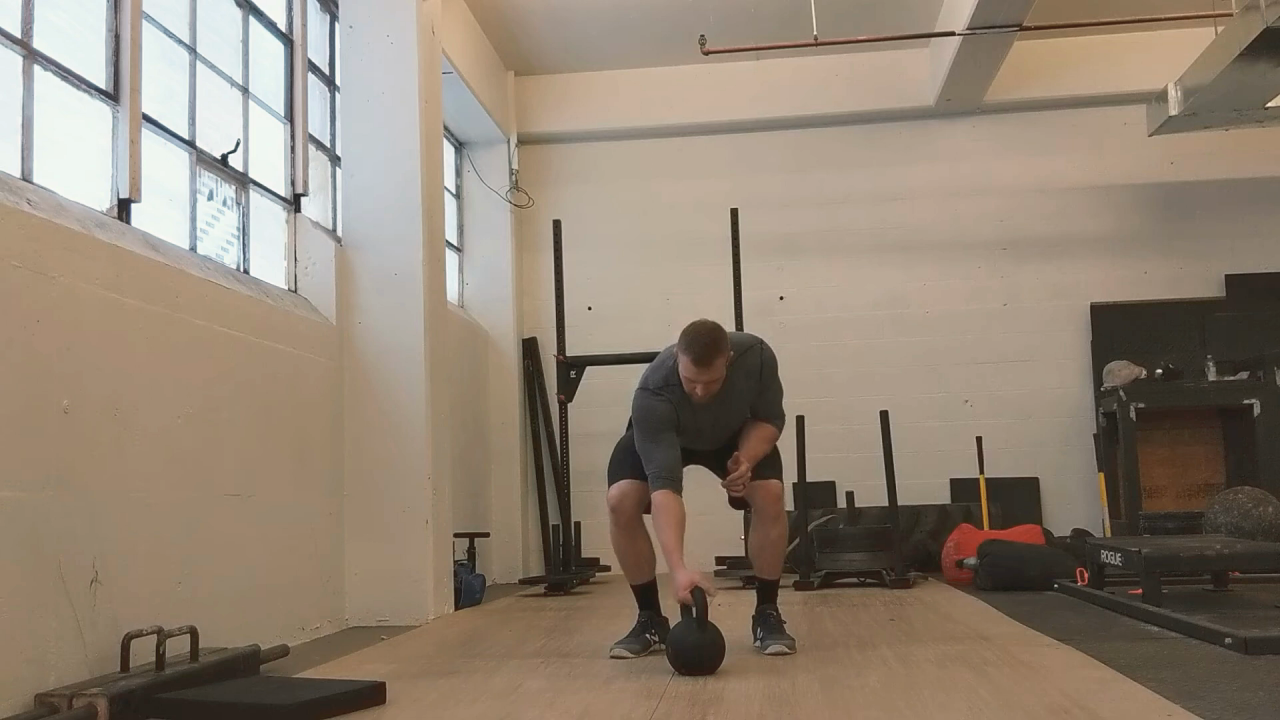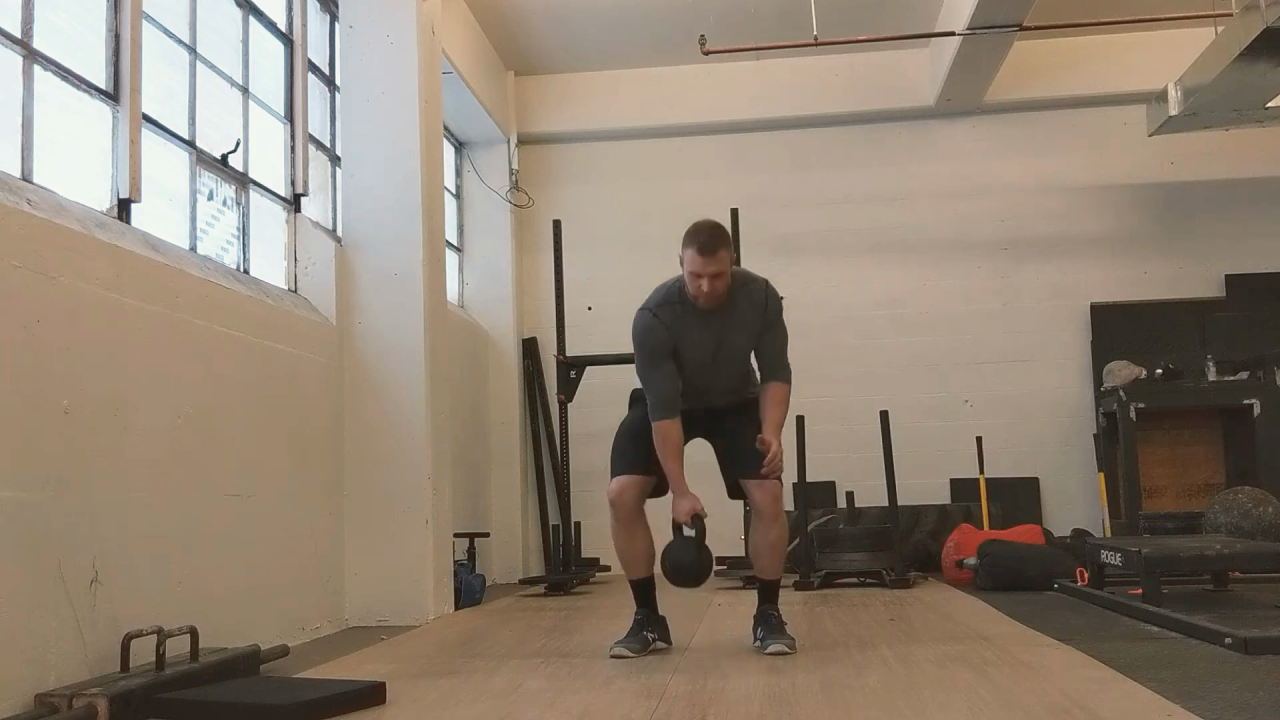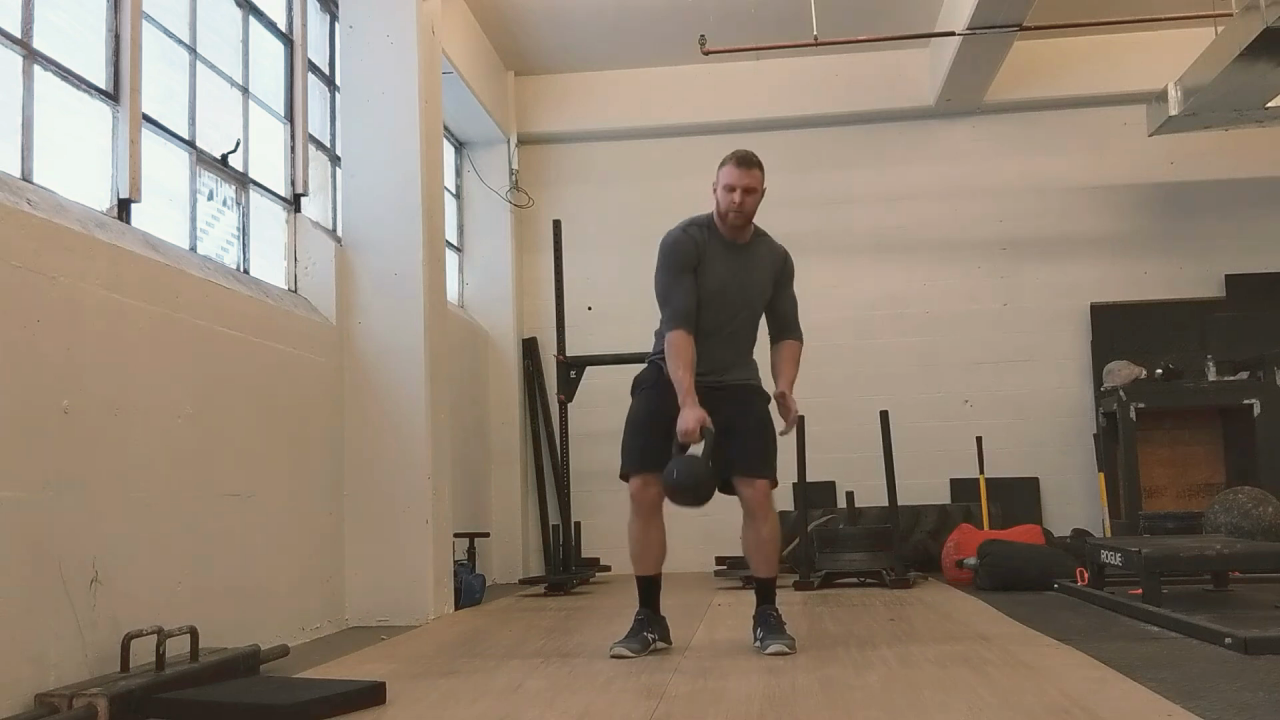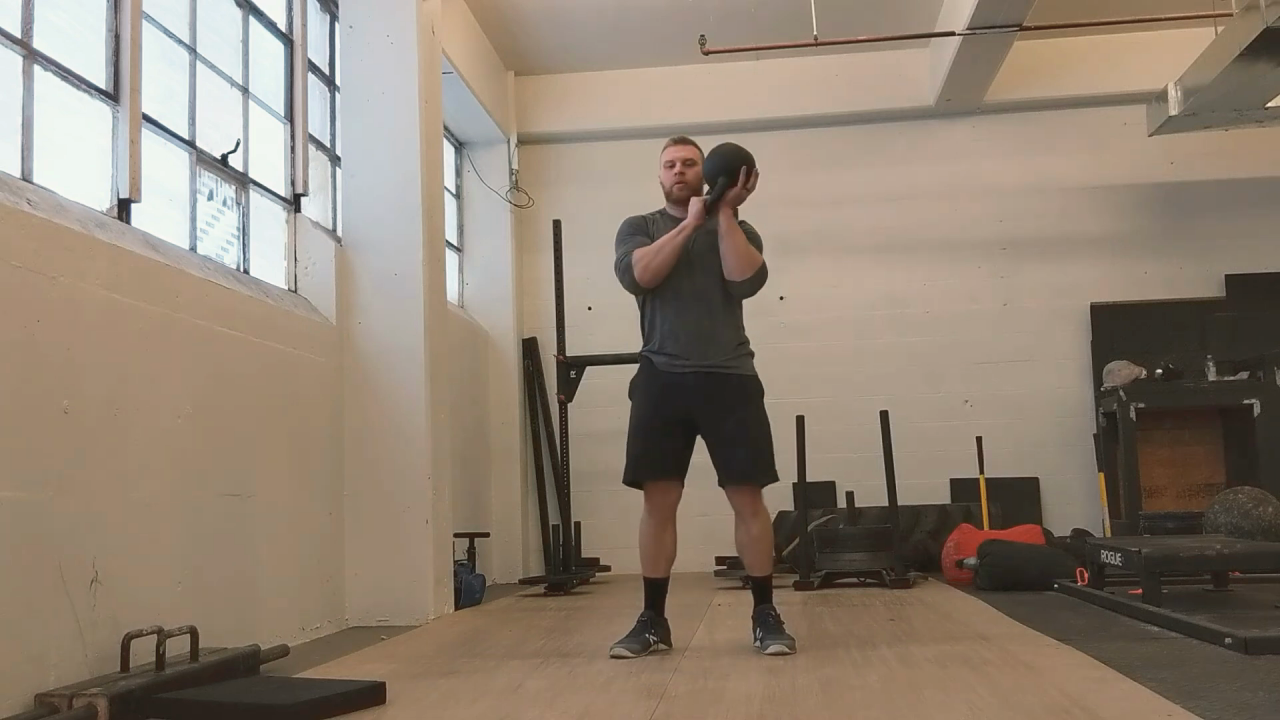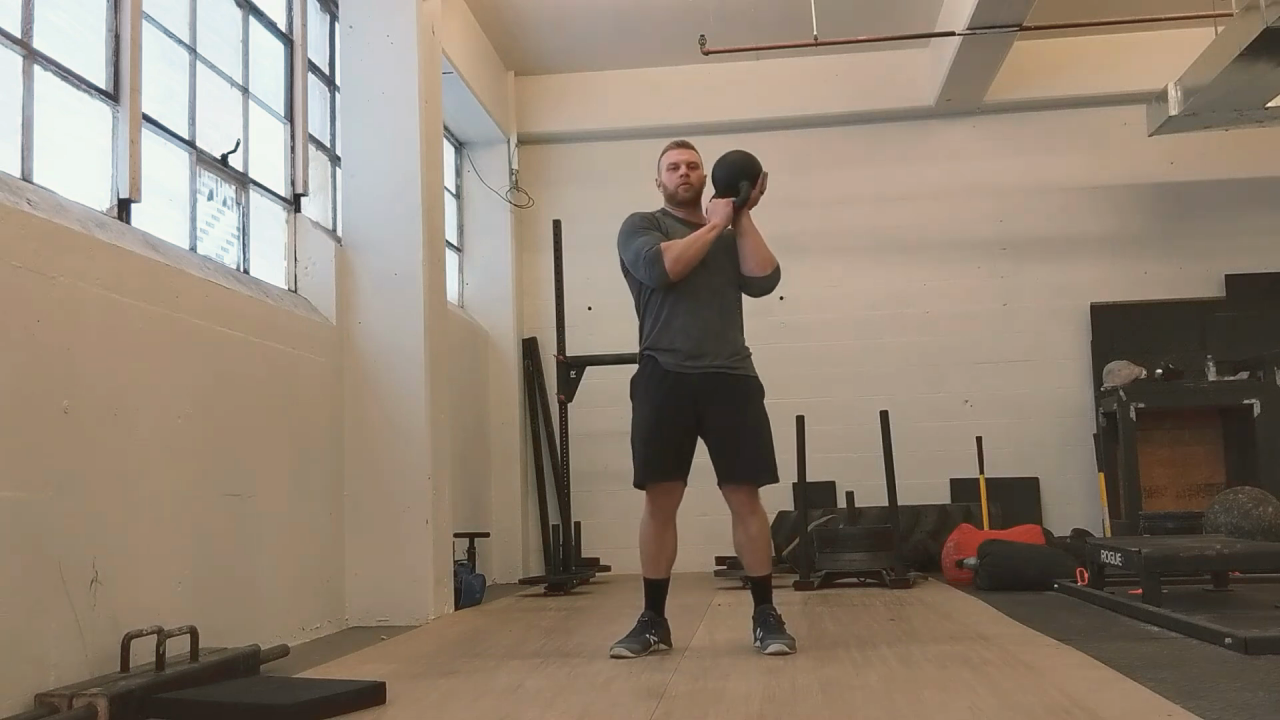
dt=0.7s
person 1, frame 1
left shoulder: (756, 356)
right shoulder: (653, 393)
left elbow: (770, 418)
right elbow: (664, 485)
left wrist: (746, 459)
right wrist: (678, 568)
left hip: (734, 433)
right hip: (660, 437)
left knee: (769, 494)
right knee: (621, 501)
left ankle: (767, 615)
right ankle: (650, 619)
person 1, frame 2
left shoulder: (759, 296)
right shoulder: (654, 317)
left elbow: (776, 374)
right elbow: (664, 408)
left wrist: (772, 434)
right wrist: (679, 491)
left hip: (736, 402)
right hip: (661, 405)
left knee: (767, 492)
right knee: (622, 495)
left ankle: (768, 614)
right ankle: (648, 621)
person 1, frame 3
left shoulder: (776, 258)
right shoulder: (682, 241)
left elbow: (786, 332)
right elbow: (677, 328)
left wrist: (785, 388)
right wrist: (687, 403)
left hip: (737, 386)
right hip: (667, 380)
left knee: (758, 493)
right knee: (644, 492)
left ankle: (767, 615)
right ankle: (649, 619)
person 1, frame 4
left shoulder: (738, 231)
right shoulder: (638, 227)
left elbow: (747, 281)
right elbow: (636, 275)
left wrist: (726, 213)
right wrist: (689, 222)
left hip: (728, 377)
right hip: (662, 379)
left knee: (747, 497)
right knee: (658, 499)
left ankle: (765, 615)
right ankle: (653, 620)
person 1, frame 5
left shoulder: (731, 236)
right shoulder: (640, 226)
left elbow: (763, 281)
right elbow: (662, 267)
left wrist: (742, 217)
right wrist: (713, 224)
left hip: (730, 379)
right hip: (664, 379)
left knee: (745, 497)
right knee: (660, 499)
left ankle: (765, 615)
right ankle: (653, 620)
